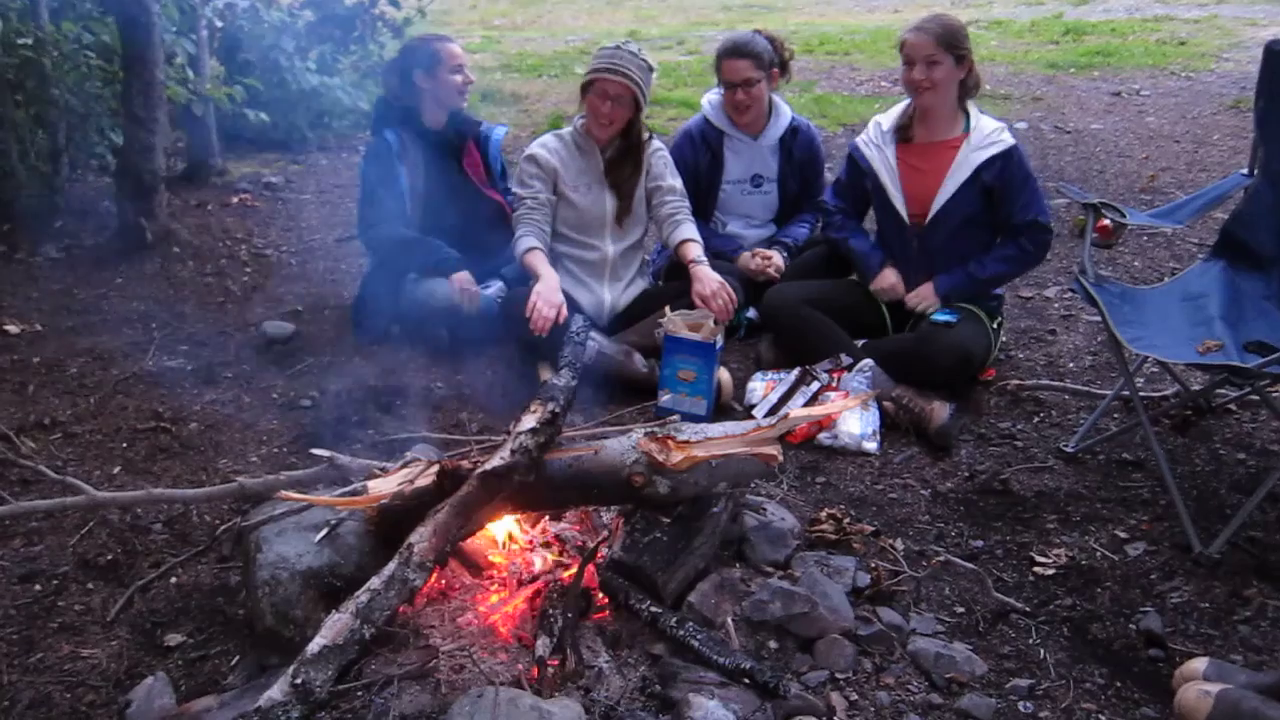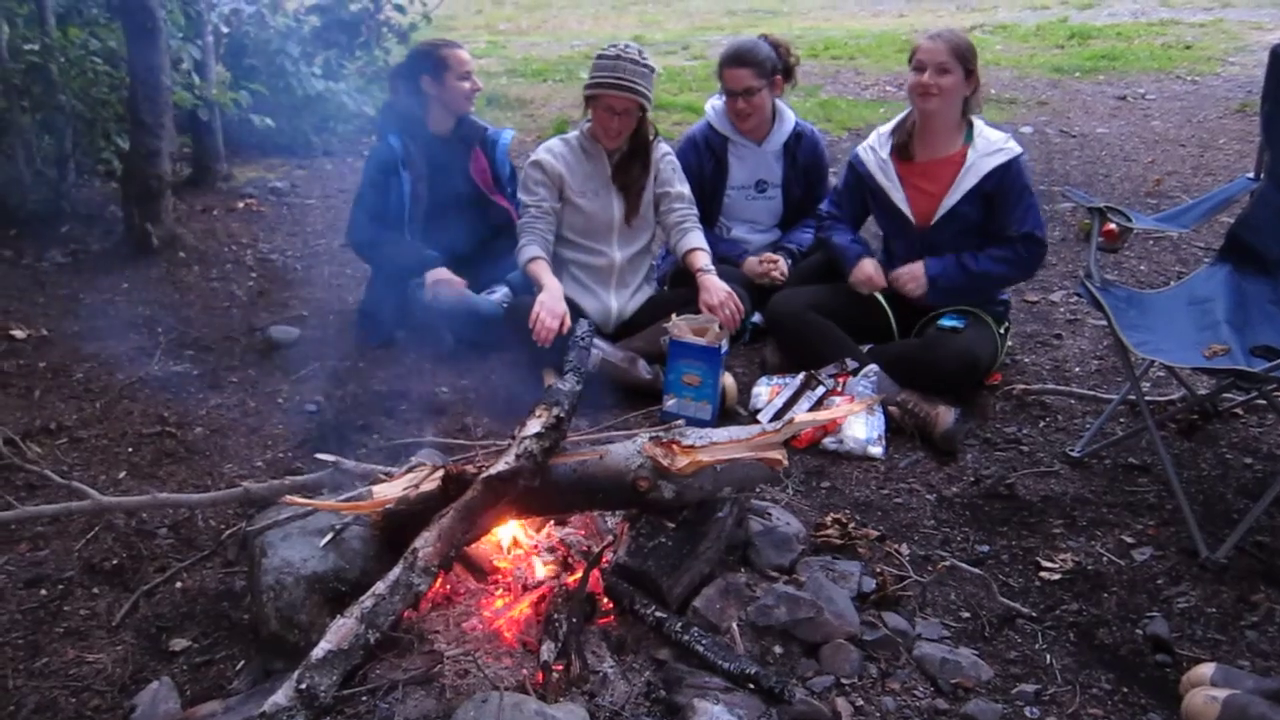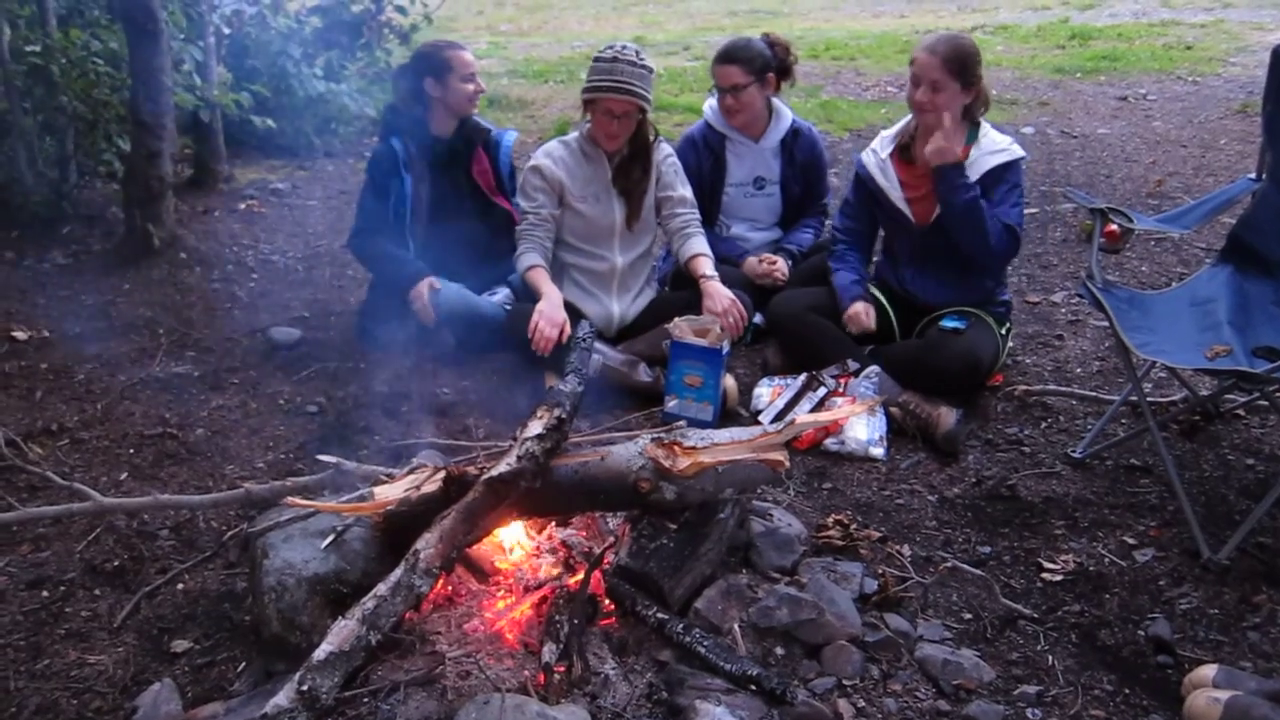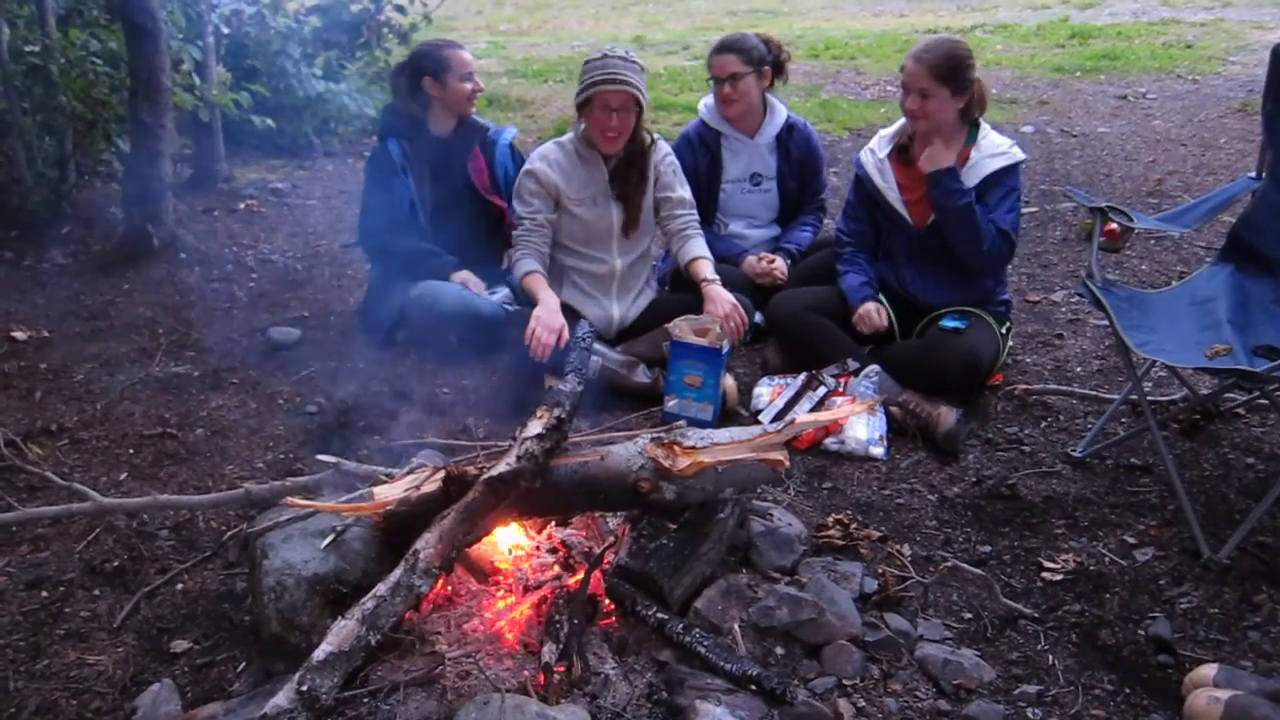
dt=0.3s
person 1, frame 1
left shoulder: (993, 152)
right shoulder: (876, 141)
left elbow: (1031, 239)
right elbow: (838, 214)
left wrist: (948, 285)
right wrist: (872, 266)
left hip: (960, 302)
right hip: (887, 294)
left knee: (952, 354)
right knee: (780, 304)
left ankle: (819, 352)
right ankle: (896, 393)
person 1, frame 2
left shoulder: (996, 161)
right shoulder: (878, 151)
left elbow: (1026, 254)
right elbow: (834, 217)
left wrist: (939, 271)
right wrist: (854, 257)
left hip: (965, 309)
right hip: (891, 299)
left knee: (958, 360)
right knee: (785, 308)
left ankle: (836, 361)
right ankle: (904, 400)
person 1, frame 3
left shoulder: (997, 161)
right shoulder: (882, 156)
left elbow: (995, 251)
right elbow: (849, 237)
left wrist: (951, 174)
right wrist: (852, 295)
left hip: (967, 309)
right hip: (892, 299)
left knee: (960, 360)
right knee: (786, 310)
left ankle: (838, 364)
right ankle: (902, 399)
person 1, frame 4
left shoulder: (994, 163)
right shoulder: (879, 156)
left elbow: (991, 254)
right elbow: (853, 241)
left wrist: (945, 180)
right wrist: (861, 297)
left hip: (966, 308)
right hip: (890, 299)
left knee: (960, 361)
right knee: (785, 309)
left ankle: (837, 364)
right ankle: (903, 399)
person 2, frame 1
left shoulder: (650, 153)
right shoulder: (545, 153)
left elbow: (675, 216)
right elbow: (530, 230)
left wrist: (699, 265)
right wrist: (547, 279)
left hip: (631, 301)
right hip: (570, 304)
left knee: (723, 294)
right knee: (519, 308)
right ankle: (645, 366)
person 2, frame 2
left shoulder: (657, 156)
right shoulder: (552, 158)
left elbow: (682, 222)
right elbow: (533, 237)
left wrist: (705, 274)
right wrist: (551, 288)
left hip: (637, 306)
right hip: (575, 308)
left knee: (732, 301)
right knee: (523, 316)
right ankle: (651, 373)
person 2, frame 3
left shoulder: (658, 156)
right shoulder: (551, 162)
left elbow: (685, 226)
right elbow: (532, 245)
left wrist: (709, 280)
right wrist: (550, 297)
left hip: (639, 309)
right hip: (575, 313)
left knee: (735, 307)
right knee: (522, 322)
right ankle: (649, 375)
person 2, frame 4
left shoulder: (655, 155)
right shoulder: (546, 165)
left elbow: (685, 229)
right elbow: (528, 250)
left wrist: (711, 284)
right wrist: (548, 303)
left hip: (639, 309)
right hip: (574, 313)
left knee: (736, 310)
right knee: (524, 331)
left ankle: (595, 366)
right ankle: (652, 379)
person 3, frame 1
left shoulder: (477, 135)
right shoulder: (387, 148)
left elbow: (508, 198)
right elbow: (379, 231)
right wrist: (445, 264)
left hip: (488, 263)
right hip: (424, 273)
right knee: (426, 297)
person 3, frame 2
left shoulder: (485, 141)
right shoulder: (393, 153)
left elbow: (515, 207)
right elbow: (364, 232)
right wrist: (423, 266)
left hip: (492, 269)
right hip: (429, 279)
right knee: (440, 304)
person 3, frame 3
left shoulder: (488, 142)
right shoulder: (394, 155)
left elbow: (517, 208)
right elbow: (366, 236)
right wrist: (411, 276)
left hip: (494, 270)
right hip: (437, 280)
right knee: (443, 304)
person 3, frame 4
left shoulder: (490, 140)
right shoulder: (392, 156)
right elbow: (378, 237)
right wrist: (446, 269)
left hip: (488, 268)
right hip: (425, 277)
right knee: (431, 301)
person 4, frame 1
left shoulder: (802, 135)
right shoulder: (694, 137)
left elbow: (809, 208)
left wrist: (781, 251)
right wrist: (735, 256)
left hip: (772, 257)
right hip: (714, 258)
left ankle: (752, 310)
person 4, frame 2
left shoulder: (806, 141)
right shoulder: (698, 142)
left elbow: (814, 214)
left wrist: (786, 257)
right wrist: (741, 261)
left hip: (777, 261)
right hip: (718, 263)
person 4, frame 3
left shoulder: (803, 139)
right shoulder: (697, 141)
left elbow: (814, 213)
left wrist: (786, 257)
right wrist: (741, 261)
left hip: (778, 260)
right hip: (720, 263)
right knee: (686, 274)
left ankle: (761, 315)
person 4, frame 4
left shoulder: (799, 135)
right shoulder: (693, 140)
left elbow: (812, 210)
left wrist: (785, 257)
right wrist: (740, 260)
left hip: (776, 257)
right hip: (718, 261)
